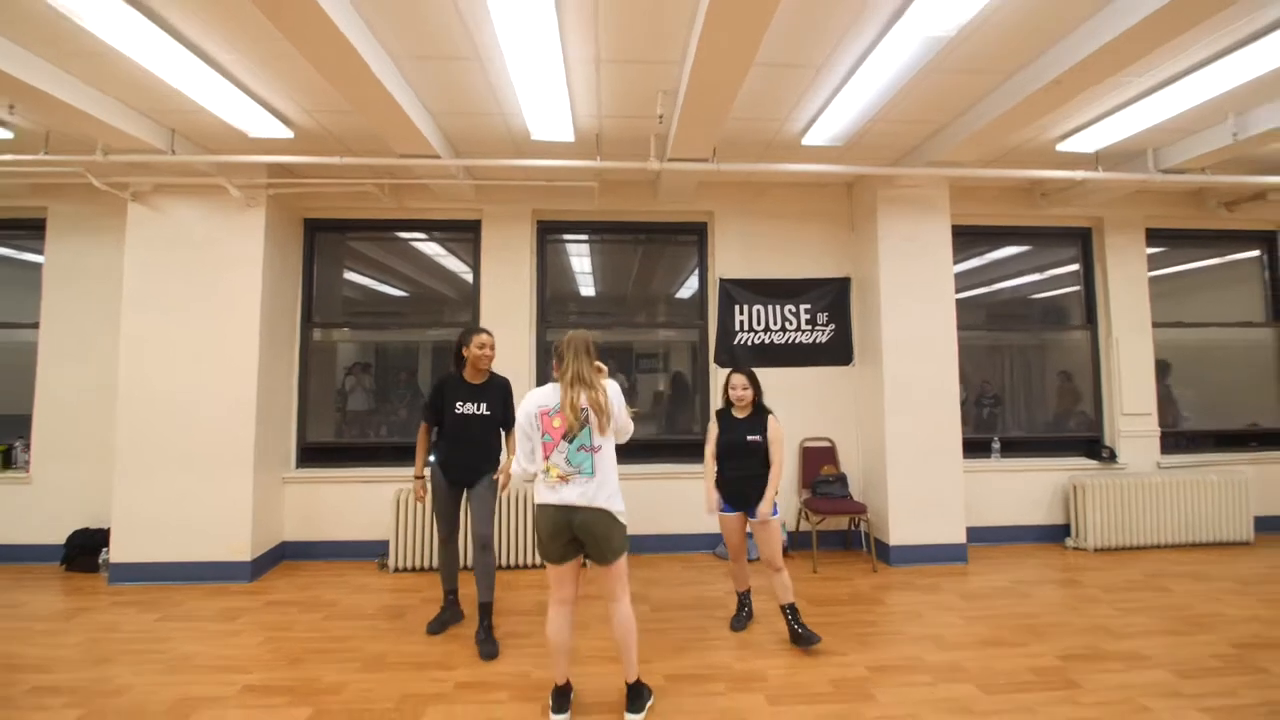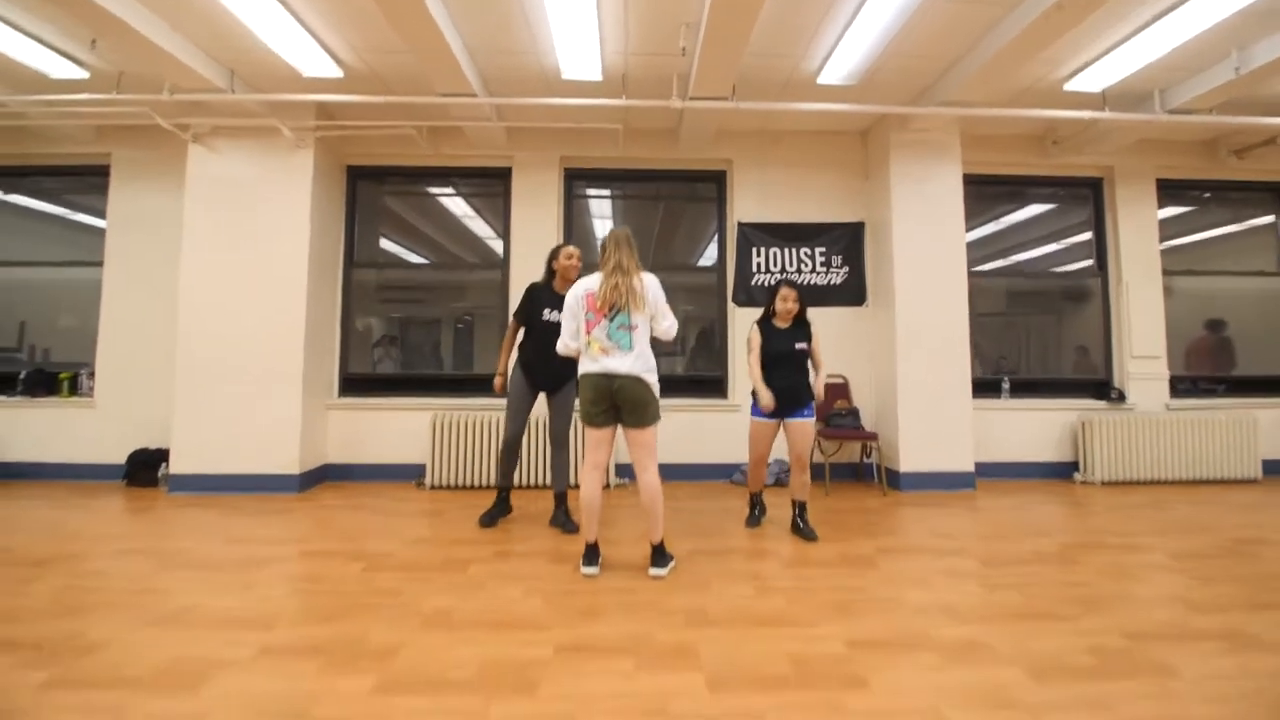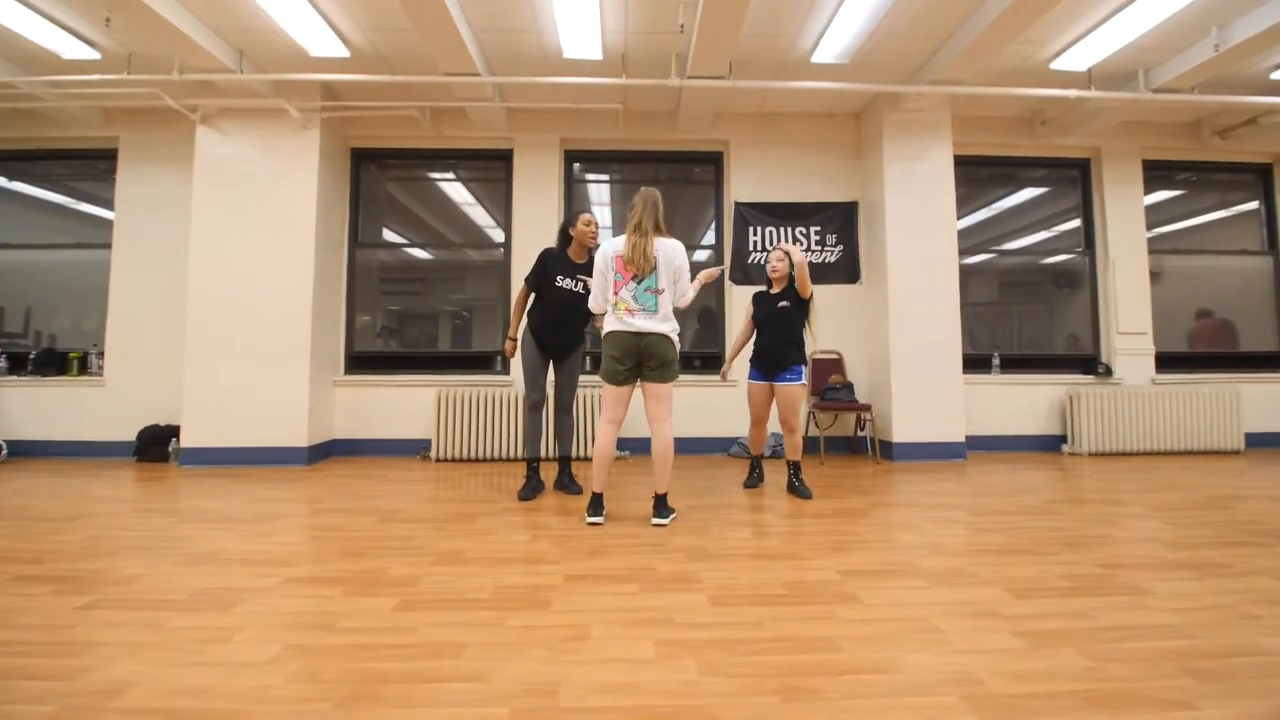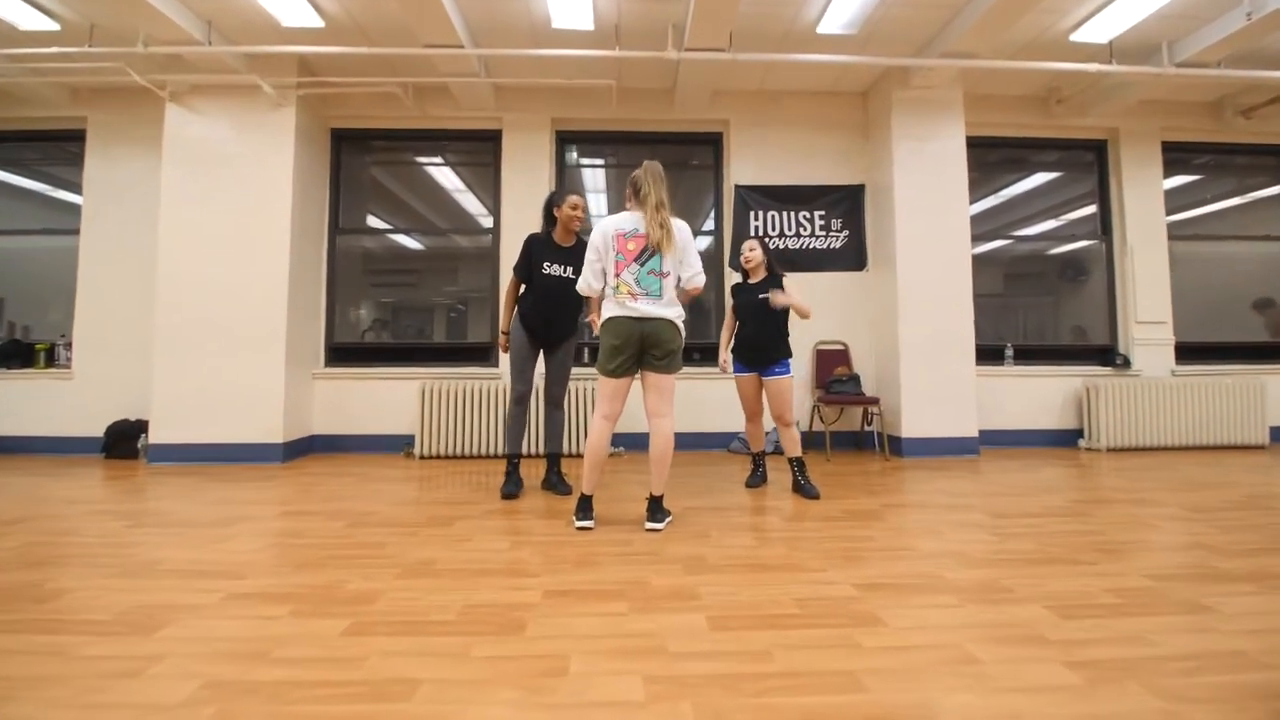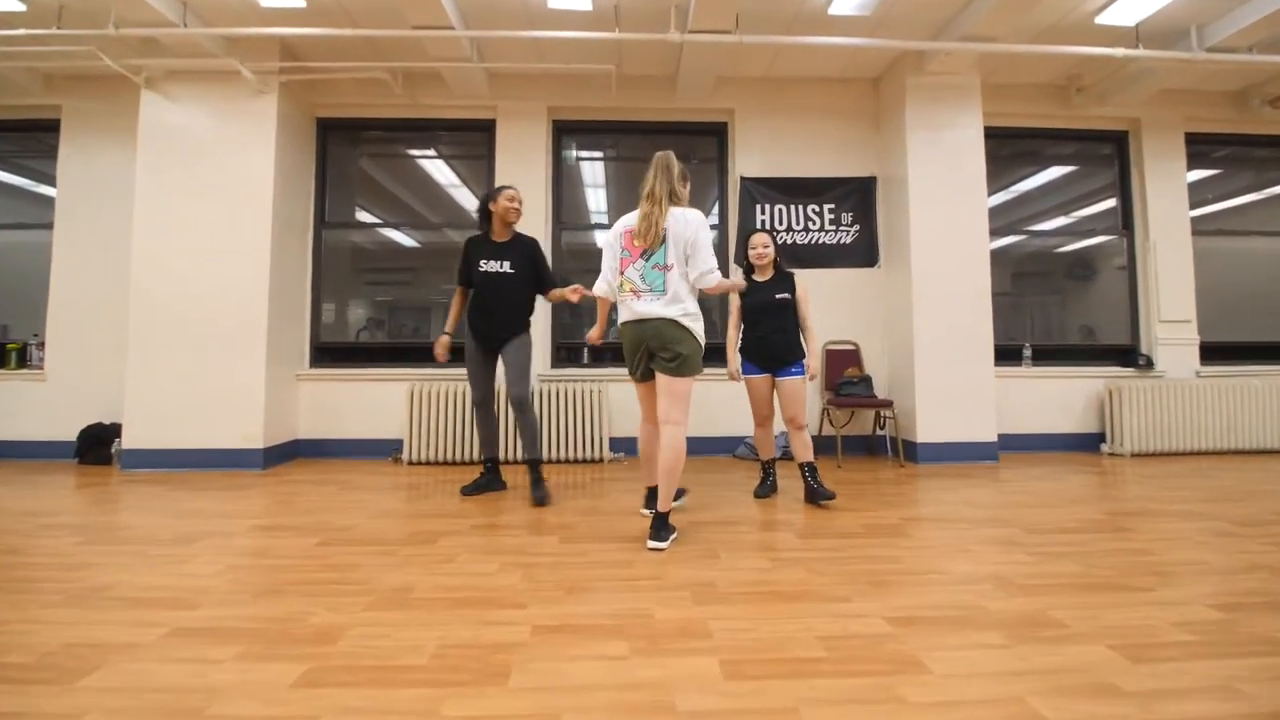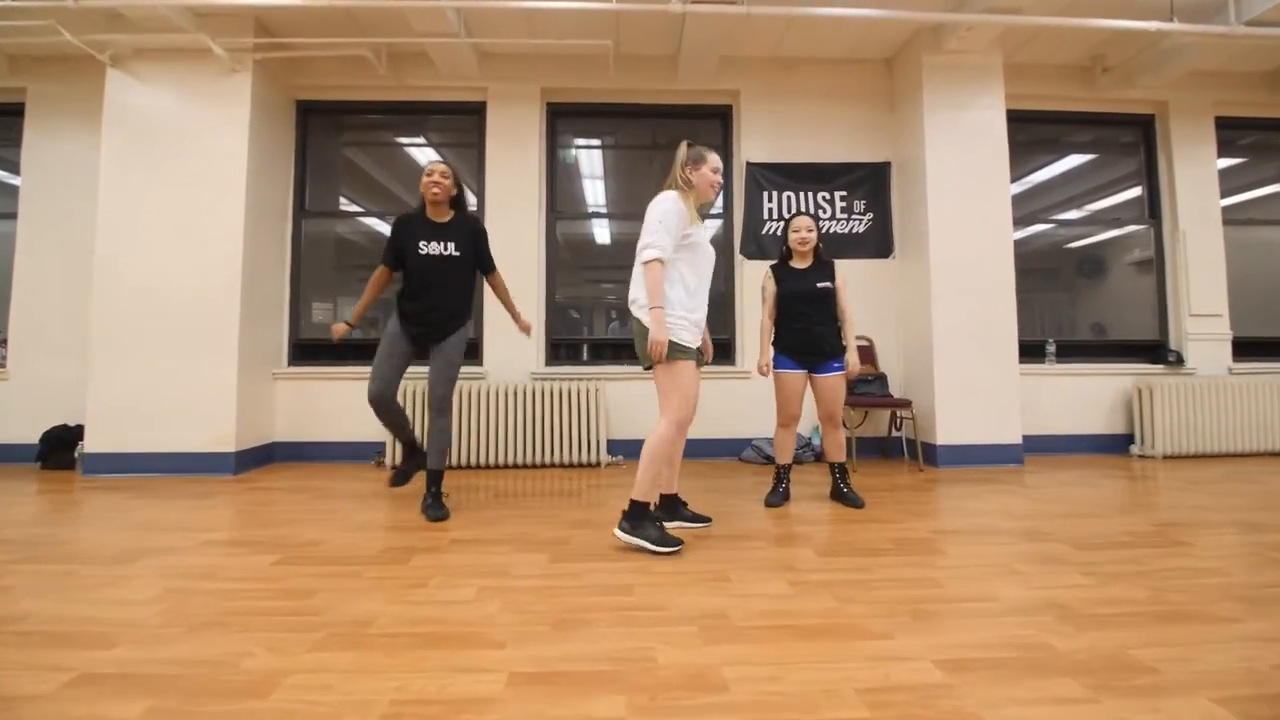
dt=0.7s
person 1, frame 1
left shoulder: (533, 400)
right shoulder: (608, 392)
left elbow: (524, 467)
right elbow: (624, 433)
left hip: (551, 511)
right hip: (599, 509)
left knee: (561, 603)
right knee: (618, 599)
person 1, frame 2
left shoulder: (581, 288)
right shoulder: (647, 283)
left elbow: (567, 345)
right elbow: (668, 331)
left hip: (595, 381)
right hip: (636, 380)
left knee: (594, 466)
right knee: (646, 466)
left ankle: (590, 553)
right ankle: (658, 553)
person 1, frame 3
left shoulder: (608, 249)
right shoulder: (674, 248)
left elbow: (597, 305)
right elbow: (682, 300)
left wrist: (605, 293)
right wrist: (700, 279)
left hip: (619, 339)
right hip: (659, 339)
left knee: (609, 421)
right knee: (660, 422)
left ankle: (596, 503)
right ankle: (660, 505)
person 1, frame 4
left shoulder: (606, 227)
right shoulder: (678, 228)
left elbow: (590, 286)
right elbow: (694, 281)
left wrist: (598, 309)
right wrist: (677, 296)
left hip: (619, 325)
right hip: (664, 326)
left knee: (605, 416)
right knee: (660, 417)
left ankle: (585, 506)
right ankle: (656, 507)
person 1, frame 5
left shoulder: (623, 225)
right shoulder: (690, 219)
left elbow: (606, 287)
right elbow: (708, 281)
left wrist: (599, 325)
right wrist: (734, 284)
left hip: (634, 327)
right hip: (676, 327)
left knee: (651, 419)
right knee: (672, 423)
left ankle: (655, 494)
right ankle: (660, 522)
person 1, frame 6
left shoulder: (695, 221)
right shoulder: (670, 204)
right elbow: (653, 258)
left wrist: (705, 335)
right wrist: (657, 318)
left hip: (688, 328)
right hip: (663, 325)
left knee: (681, 418)
right knee: (674, 416)
left ankle: (668, 504)
right ankle: (636, 516)
person 2, frame 1
left shoulder: (500, 386)
right shoulder: (445, 384)
left elbow: (510, 429)
right elbow: (426, 429)
left wrist: (510, 462)
right wrist: (419, 473)
left hip: (484, 473)
right hip: (445, 472)
left knee: (483, 540)
right knee: (447, 538)
left ankle: (485, 626)
right ankle: (451, 605)
person 2, frame 2
right shoulder: (536, 292)
right elbow: (513, 329)
right wrist: (501, 371)
left hip: (563, 379)
right hip: (526, 372)
left knee: (560, 440)
right knee: (512, 436)
left ankle: (561, 509)
right ankle: (502, 500)
person 2, frame 3
left shoulder: (596, 269)
right shoulder: (550, 258)
right elbow: (524, 294)
right wrist: (512, 335)
left hip: (571, 345)
right hip: (536, 339)
left knee: (565, 405)
right knee: (535, 402)
left ankle: (564, 473)
right ankle: (533, 475)
person 2, frame 4
left shoulder: (586, 252)
right shoulder: (535, 244)
right elbow: (514, 285)
right wrist: (504, 328)
left hip: (563, 335)
right hip: (526, 328)
left knee: (555, 399)
right knee: (520, 395)
left ankle: (553, 471)
right ankle: (513, 471)
person 2, frame 5
left shoulder: (528, 247)
right shoulder: (474, 245)
left elbow: (547, 290)
right elbow: (462, 291)
left wrist: (566, 293)
right wrist: (447, 332)
left hip: (515, 334)
right hip: (478, 335)
left knee: (520, 399)
right knee: (482, 402)
left ankle: (536, 475)
right ankle: (491, 473)
person 2, frame 6
left shoulder: (470, 228)
right shoulder: (406, 225)
left elbow: (491, 275)
right elbow: (383, 274)
left wrist: (517, 316)
right wrist: (351, 320)
left hip: (451, 328)
right hip: (405, 324)
left knee: (439, 404)
right knee: (379, 395)
left ankle: (434, 491)
right ankle: (413, 450)
person 3, frame 1
left shoulder: (767, 420)
right shoulder: (719, 419)
left elbow: (776, 463)
right elbow: (709, 457)
left wrist: (768, 500)
right wrist: (710, 490)
left hip: (759, 497)
right hip: (729, 496)
left knee: (774, 562)
right knee: (736, 555)
left ankle: (795, 624)
right ankle: (744, 605)
person 3, frame 2
left shoulder: (806, 329)
right shoulder: (759, 329)
left elbow: (818, 364)
right elbow: (753, 363)
left wrist: (819, 380)
right wrist: (761, 391)
left hip: (800, 403)
right hip: (767, 403)
left knee: (801, 461)
right knee: (757, 460)
left ankle: (800, 517)
right ankle: (756, 504)
person 3, frame 3
left shoulder: (799, 292)
right shoulder: (758, 298)
left elbow: (802, 262)
right elbow: (745, 332)
left wrist: (789, 248)
right wrist: (728, 361)
left hip: (790, 367)
right hip: (759, 366)
left knee: (791, 424)
right knee: (757, 422)
left ankle: (795, 477)
right ankle: (755, 469)
person 3, frame 4
left shoulder: (779, 282)
right shoulder: (737, 290)
left elbow: (806, 312)
right elbow: (729, 325)
left wrist: (788, 301)
right wrist: (723, 352)
left hip: (776, 359)
right hip: (743, 360)
left knee: (784, 418)
right knee: (752, 415)
left ankle: (800, 475)
right ankle: (758, 467)
person 3, frame 5
left shoulder: (790, 281)
right shoulder: (741, 287)
left elbow: (804, 321)
right elbow: (734, 325)
left wrist: (812, 354)
right wrist: (732, 358)
left hip: (790, 360)
right hip: (755, 361)
left knee: (797, 421)
right knee: (762, 420)
left ankle: (811, 482)
right ankle: (768, 476)
person 3, frame 6
left shoulder: (830, 270)
right shoulder: (776, 273)
left elbow: (844, 313)
right elbow: (767, 316)
left wrist: (852, 349)
right wrist: (764, 351)
left hip: (829, 354)
right hip: (789, 355)
left knee: (832, 420)
right knee: (787, 419)
left ankle: (840, 483)
right ankle: (781, 482)
